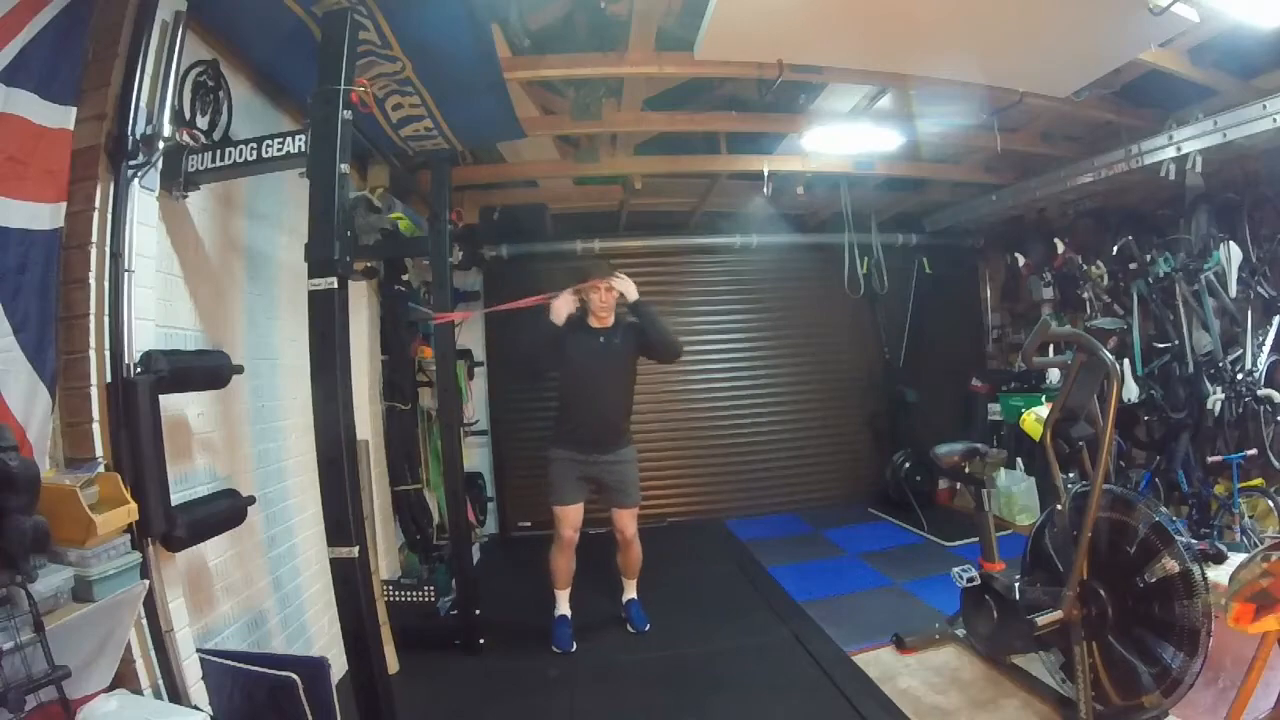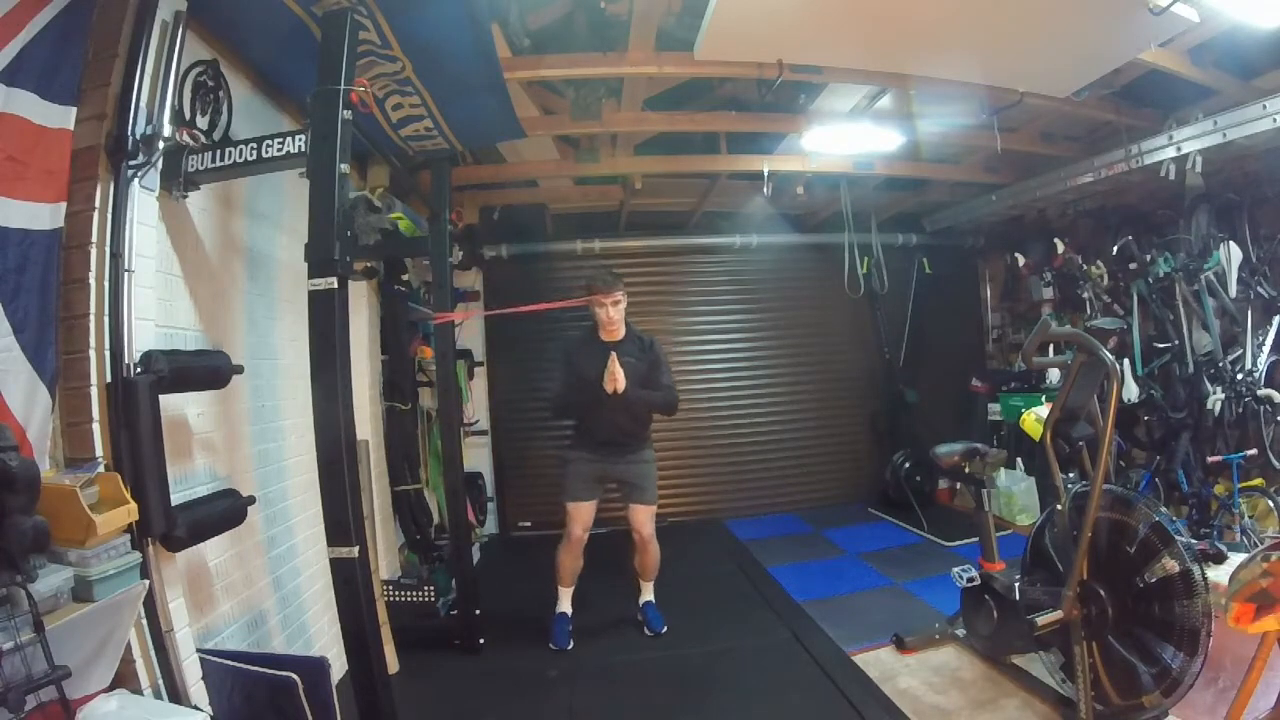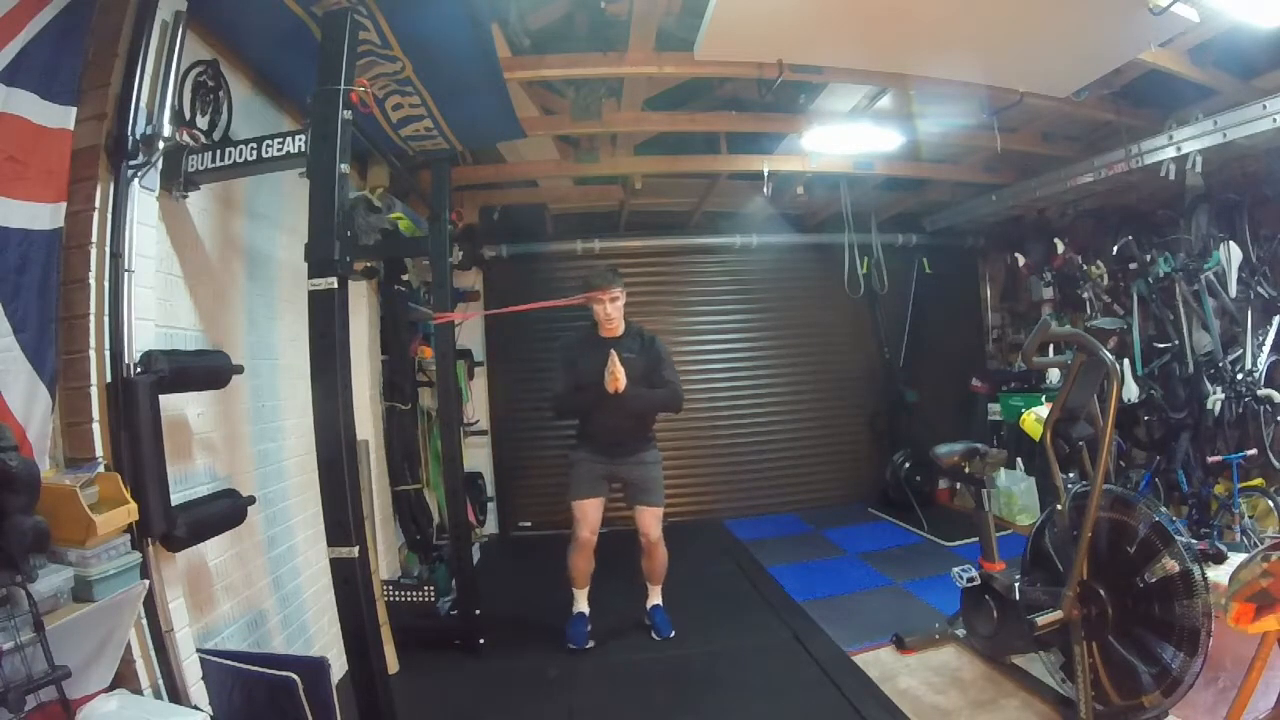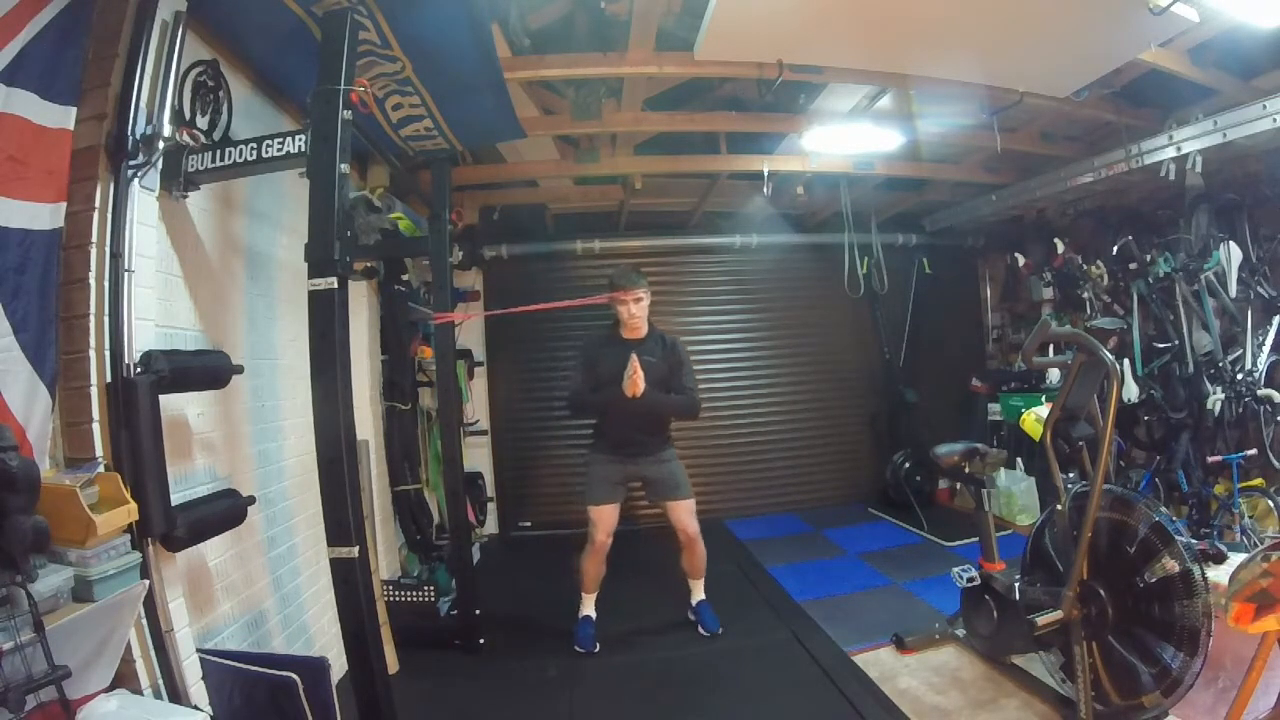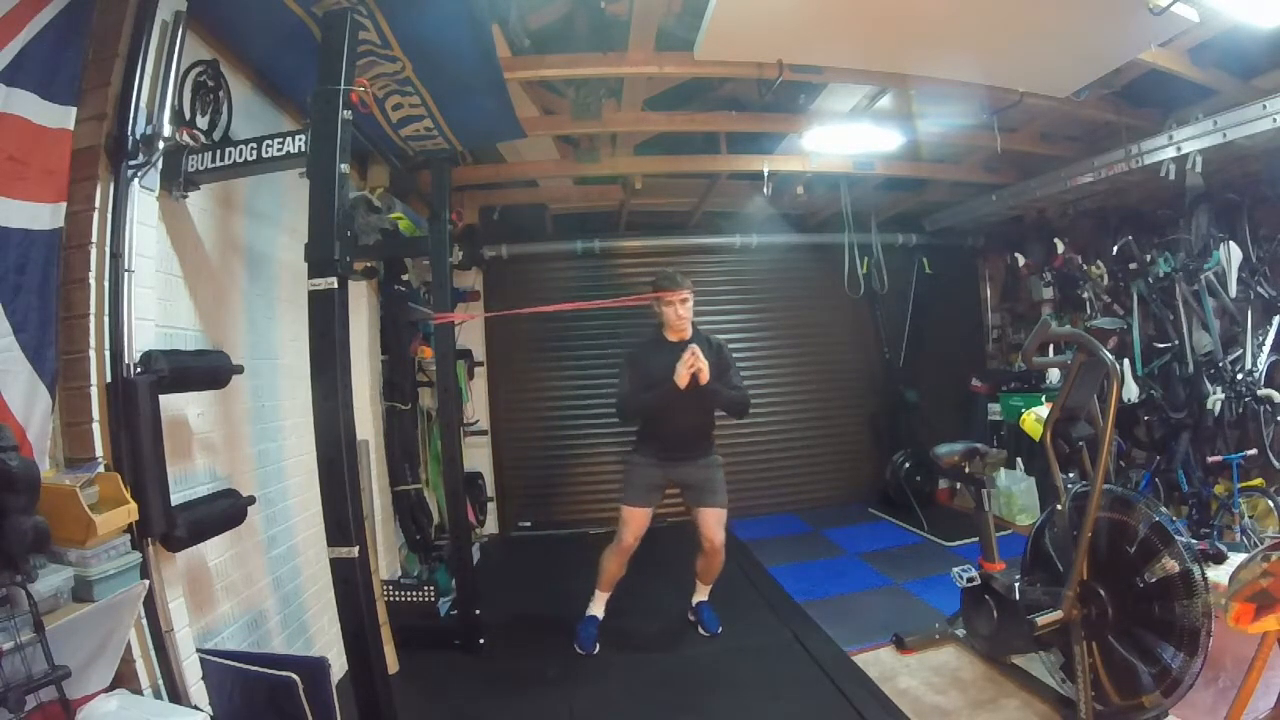
dt=1s
person 1, frame 1
left shoulder: (630, 333)
right shoulder: (568, 333)
left elbow: (671, 351)
left wrist: (636, 303)
right wrist: (552, 323)
left hip: (616, 452)
right hip: (568, 453)
left knee: (627, 533)
right knee: (566, 536)
left ankle: (630, 598)
right ankle: (562, 611)
person 1, frame 2
left shoulder: (646, 347)
right shoulder: (577, 349)
left elbow: (670, 402)
right elbow: (561, 406)
left wrist: (626, 390)
right wrist: (600, 390)
left hip: (635, 454)
right hip: (586, 454)
left knee: (645, 534)
right knee: (575, 535)
left ankle: (647, 601)
right ankle: (563, 610)
person 1, frame 3
left shoulder: (648, 344)
right shoulder: (576, 347)
left elbow: (674, 399)
right elbow: (562, 406)
left wrist: (627, 389)
right wrist: (602, 390)
left hip: (640, 454)
right hip: (590, 455)
left knee: (652, 537)
right knee: (584, 536)
left ankle: (654, 605)
right ankle: (580, 611)
person 1, frame 4
left shoulder: (670, 347)
right shoulder: (595, 348)
left elbow: (691, 406)
right elbow: (577, 404)
left wrist: (645, 393)
right wrist: (620, 392)
left hip: (658, 454)
right hip: (608, 456)
left knee: (689, 533)
right knee: (598, 540)
left ankle: (699, 601)
right ankle: (587, 613)
person 1, frame 5
left shoulder: (714, 348)
right shoulder: (642, 352)
left elbow: (741, 405)
right elbow: (626, 410)
left wrist: (708, 383)
right wrist: (674, 385)
left hip: (701, 459)
right hip: (650, 459)
left knee: (715, 542)
right knee: (625, 542)
left ankle: (700, 602)
right ankle: (593, 613)
